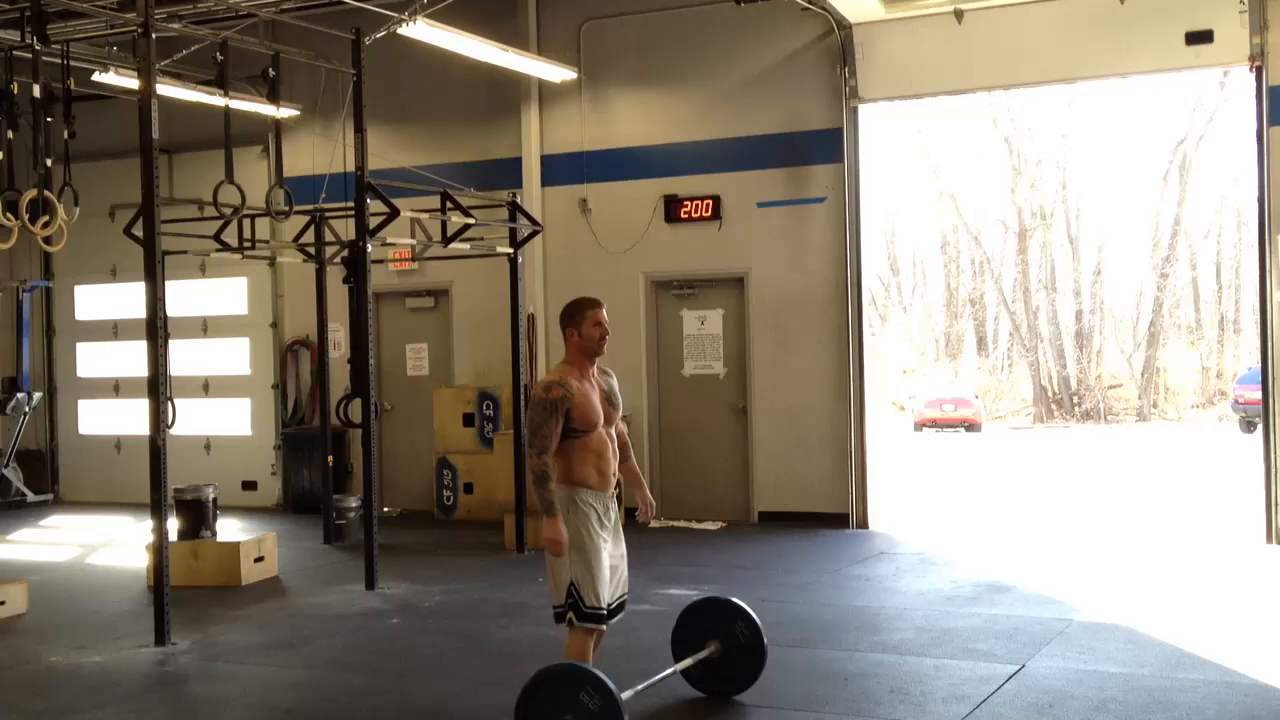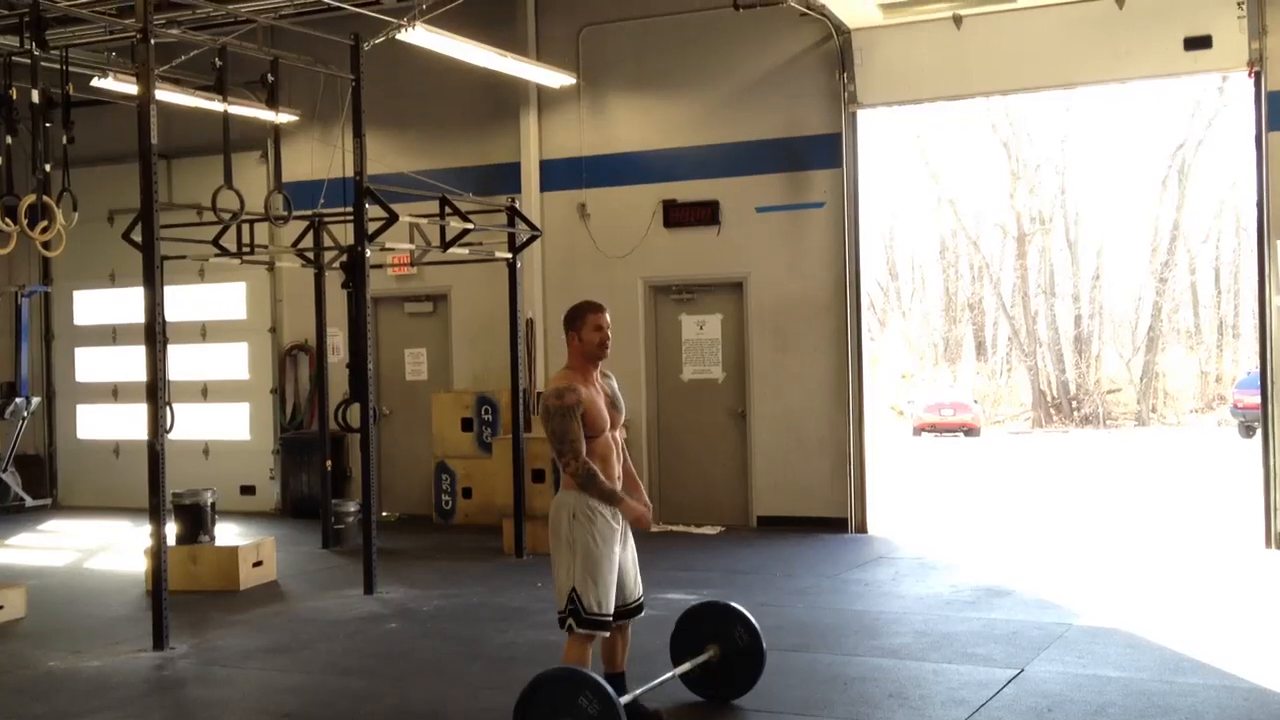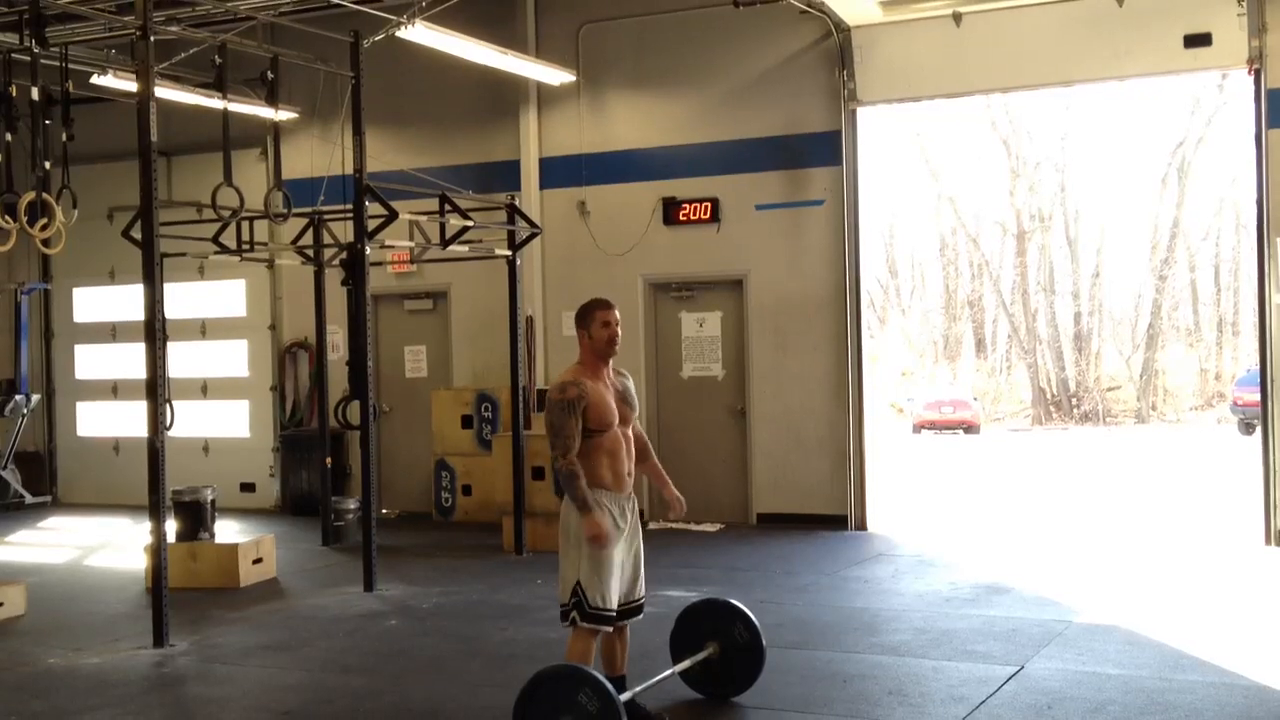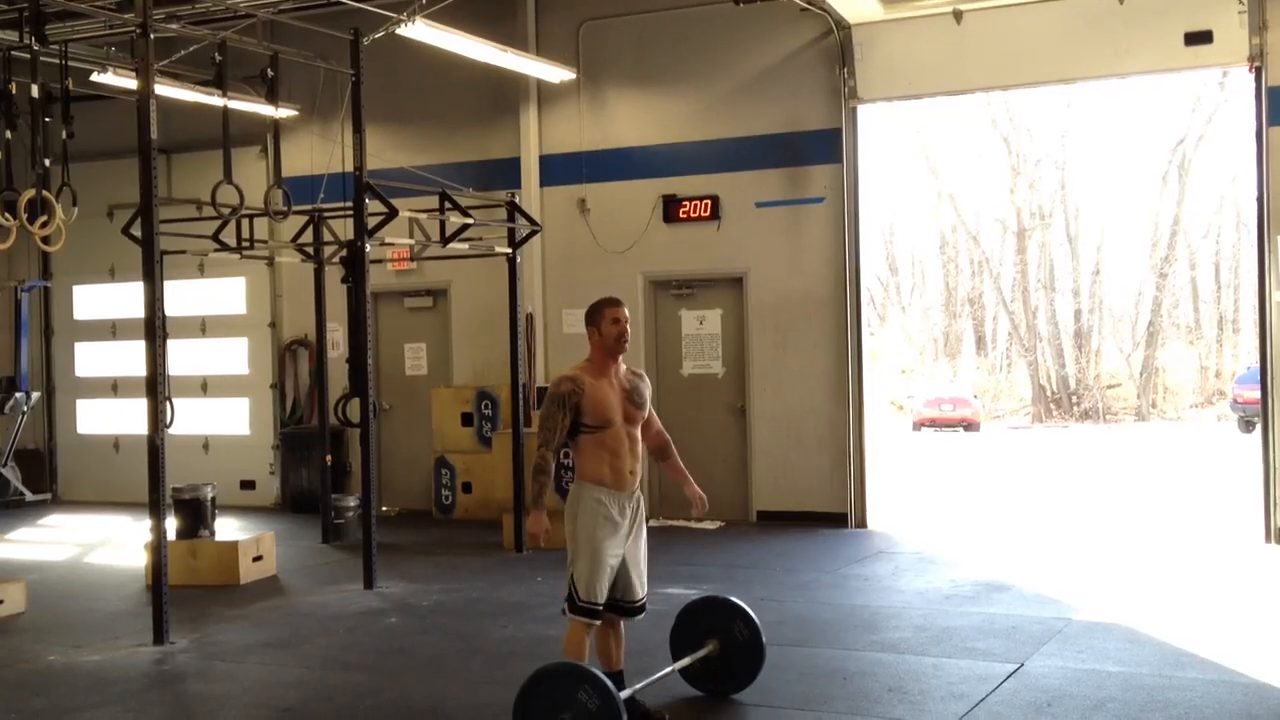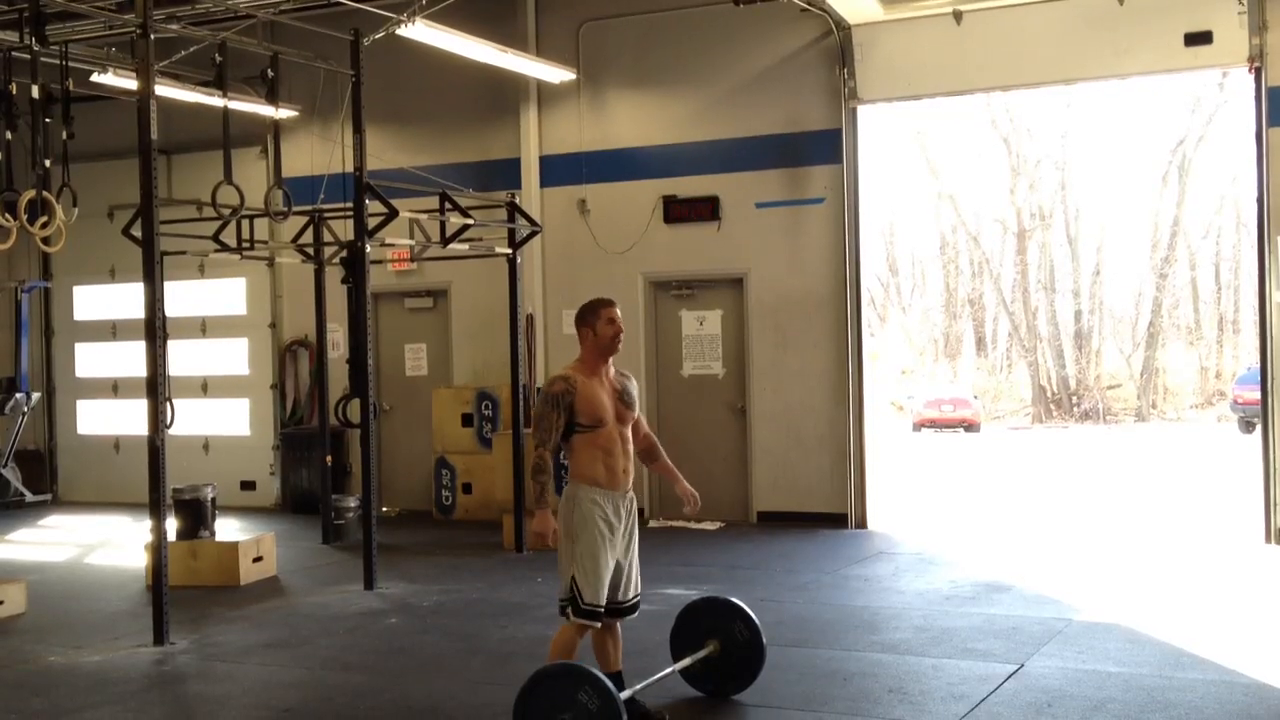
dt=0.3s
person 1, frame 1
left shoulder: (607, 379)
right shoulder: (555, 389)
right elbow: (540, 458)
left wrist: (640, 487)
right wrist: (551, 520)
left hip: (607, 505)
right hip: (576, 508)
left knee: (607, 609)
right knee: (586, 617)
person 1, frame 2
left shoulder: (607, 380)
right shoulder: (564, 392)
right elbow: (575, 462)
left wrist: (637, 490)
right wrist: (624, 503)
left hip: (613, 510)
right hip: (583, 512)
left knee: (625, 611)
right knee: (587, 624)
person 1, frame 3
left shoulder: (622, 380)
right shoulder: (570, 389)
right elbow: (564, 459)
left wrist: (666, 487)
right wrist: (588, 515)
left hip: (626, 505)
right hip: (595, 508)
left knee: (622, 613)
right knee: (589, 619)
person 1, frame 4
left shoulder: (638, 381)
right shoulder: (571, 386)
left elbow: (656, 437)
right elbow: (546, 450)
left wrist: (688, 483)
right wrist: (537, 510)
left hip: (632, 503)
right hip: (594, 503)
left knee: (618, 610)
right knee: (586, 612)
person 1, frame 5
left shoulder: (625, 381)
right shoulder: (563, 386)
left elbow: (642, 439)
right elbow: (542, 451)
left wrist: (678, 482)
right wrist: (542, 510)
left hip: (624, 503)
right hip: (586, 504)
left knee: (612, 611)
right knee: (581, 613)
